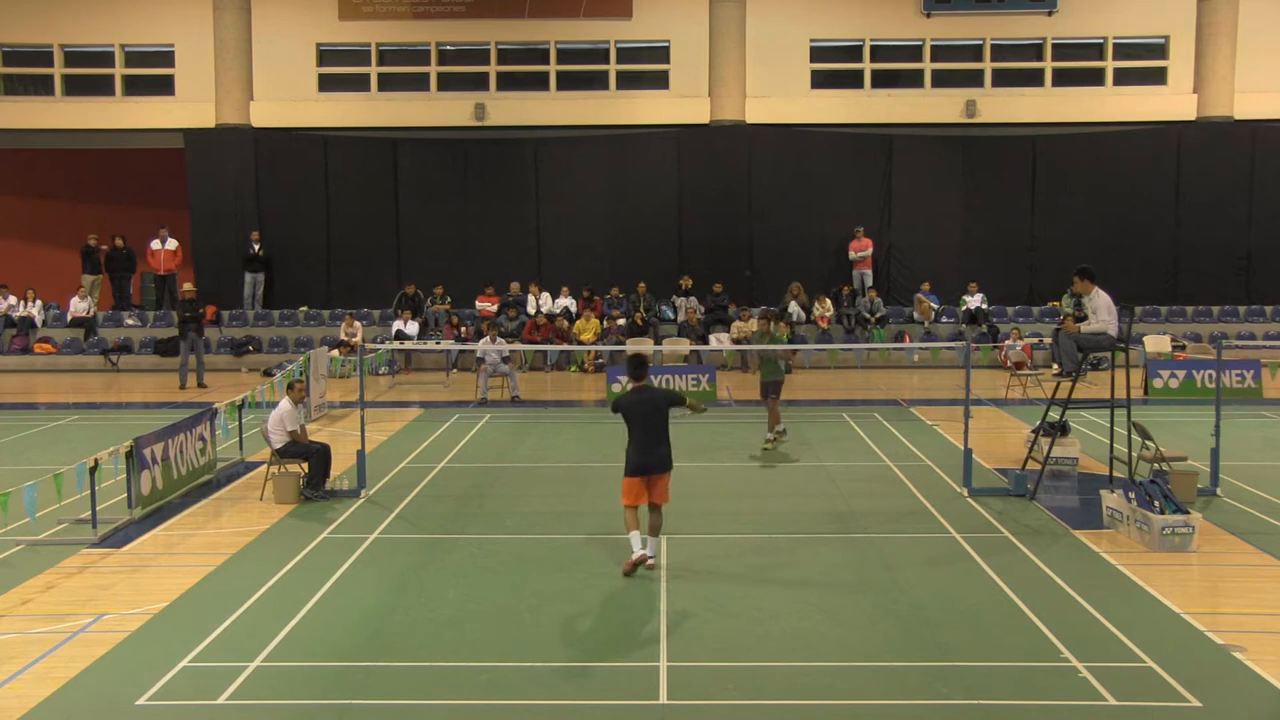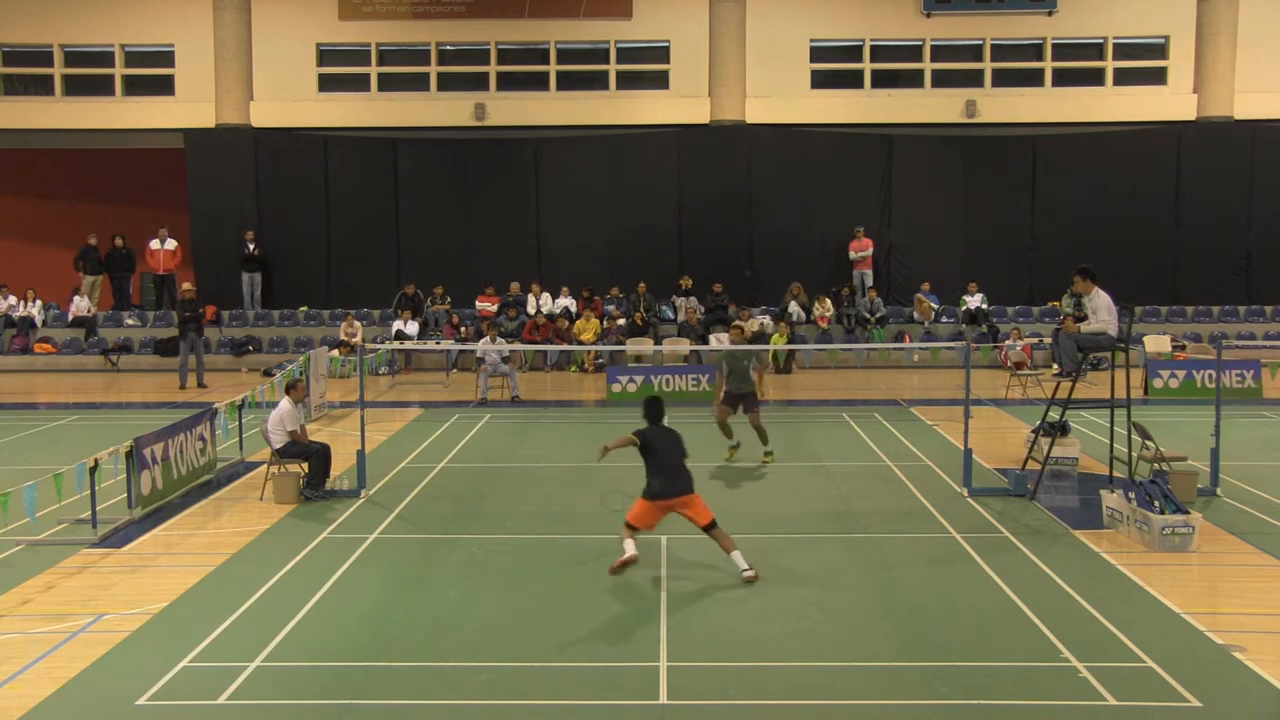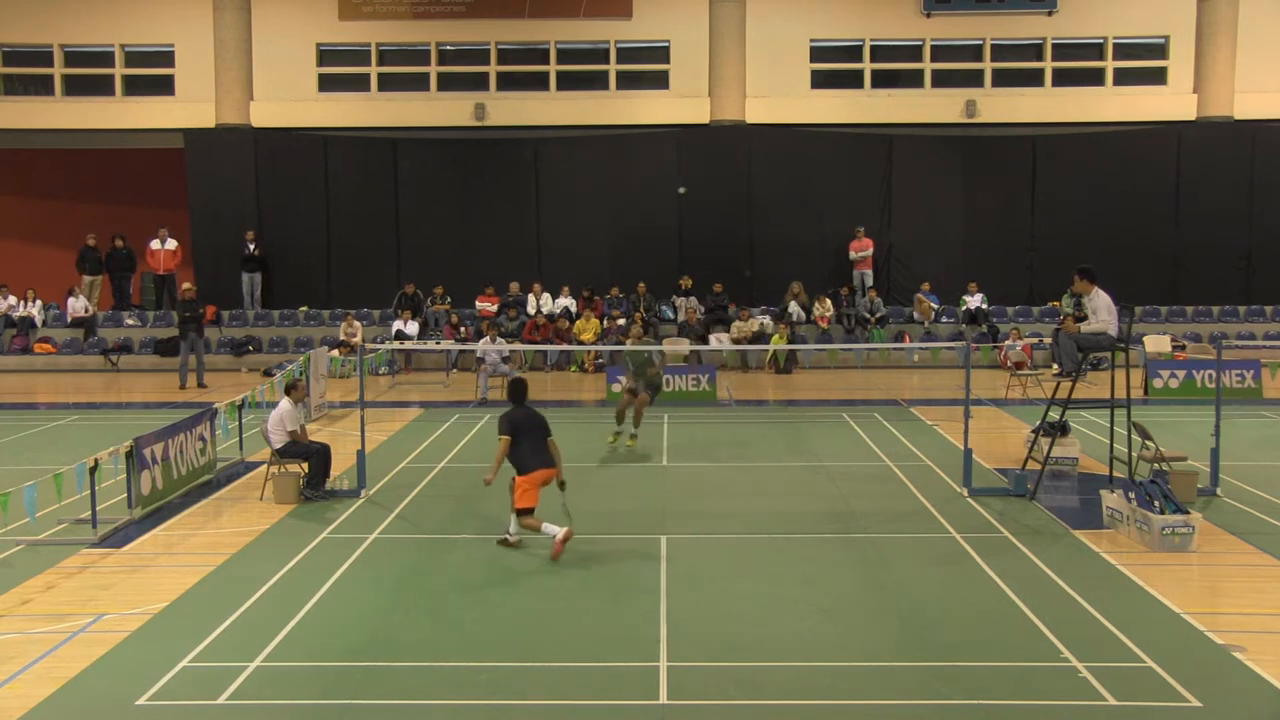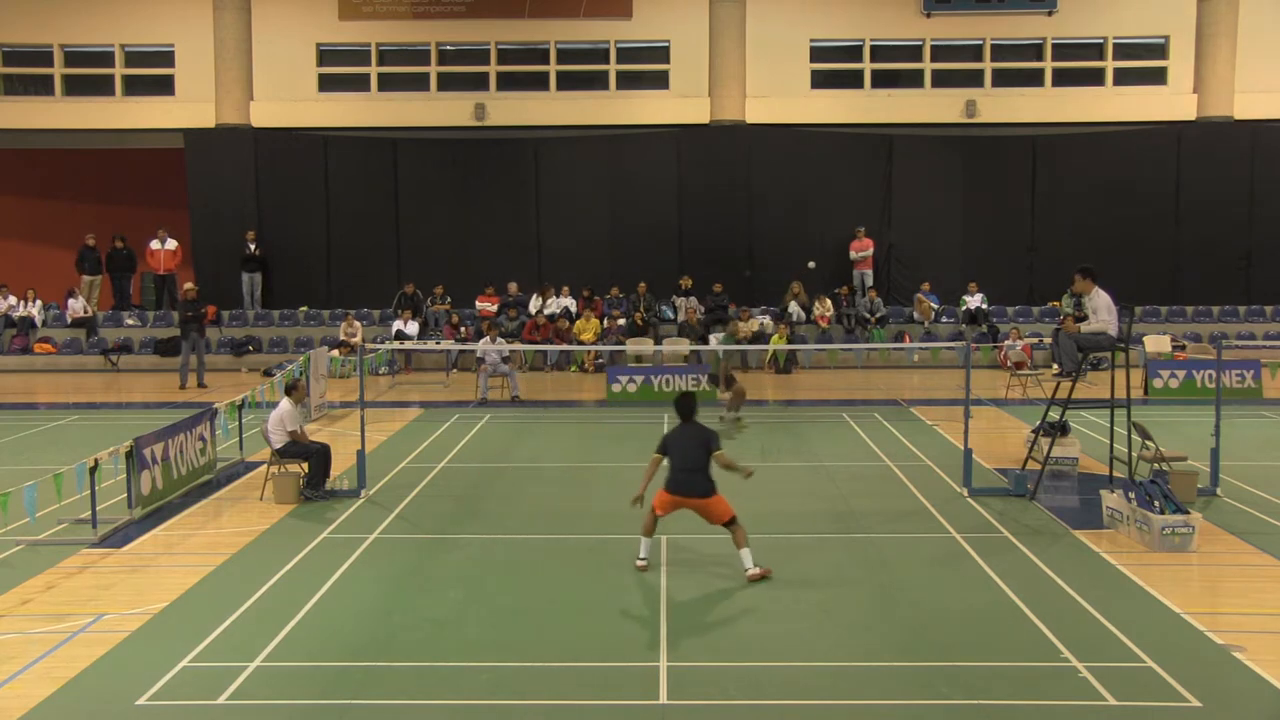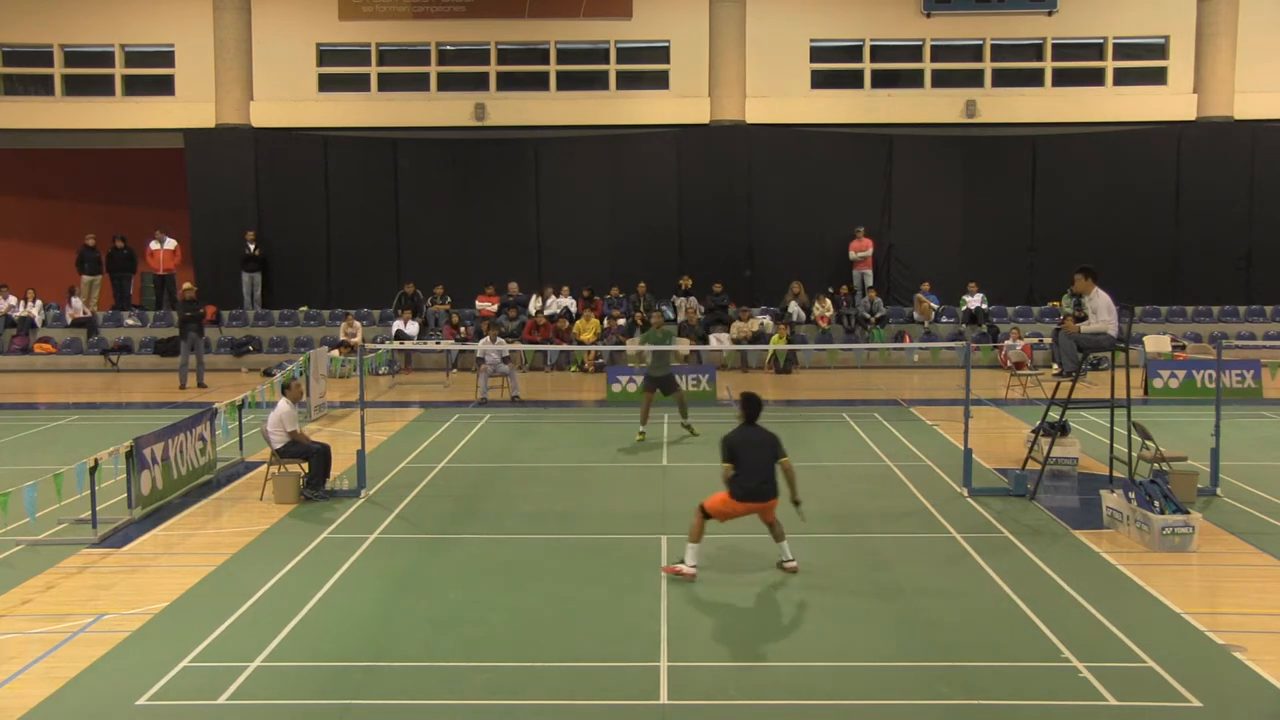
dt=1s
person 1, frame 1
left shoulder: (622, 401)
right shoulder: (664, 396)
right elbow: (691, 404)
right wrist: (700, 408)
left hip: (636, 463)
right hip: (661, 462)
left knee: (630, 508)
right knee: (655, 508)
left ankle: (637, 551)
right ankle: (650, 555)
person 1, frame 2
left shoulder: (642, 434)
right shoulder: (674, 435)
left elbow: (627, 440)
left wrist: (609, 446)
left hip: (656, 494)
right hip: (684, 491)
left knee: (627, 530)
right knee: (714, 530)
left ankle: (630, 552)
right ankle: (746, 569)
person 1, frame 3
left shoulder: (506, 418)
right shoulder: (539, 417)
left elbow: (504, 446)
right elbow: (552, 446)
left wrist: (493, 473)
right wrist: (560, 474)
left hip: (530, 471)
right hip: (548, 468)
left knee: (525, 519)
right knee: (515, 487)
left ankle: (559, 533)
right ankle: (512, 535)
person 1, frame 4
left shoulder: (669, 436)
right shoulder: (708, 434)
left elbow: (654, 463)
right elbow: (721, 460)
left wrist: (642, 491)
right wrist: (742, 470)
left hip: (674, 491)
right hip: (703, 493)
left knee: (653, 512)
right knee: (734, 526)
left ankle: (643, 558)
right ankle: (751, 569)
person 1, frame 5
left shoulder: (729, 439)
right shoulder: (771, 438)
left elbow: (726, 475)
right elbow: (787, 468)
left wrist: (735, 490)
right wrist: (794, 495)
left hip: (740, 498)
right hip: (769, 497)
left knee: (700, 513)
right knee: (770, 521)
left ankle: (688, 566)
right ankle: (789, 561)
